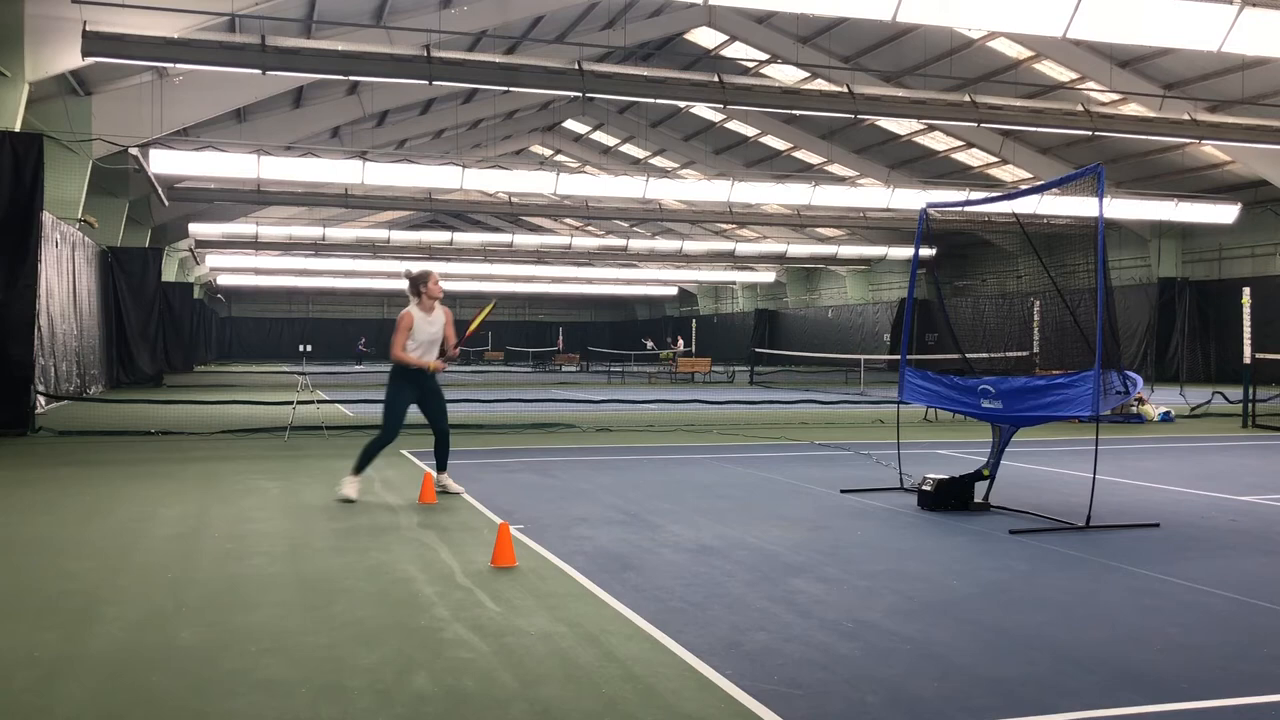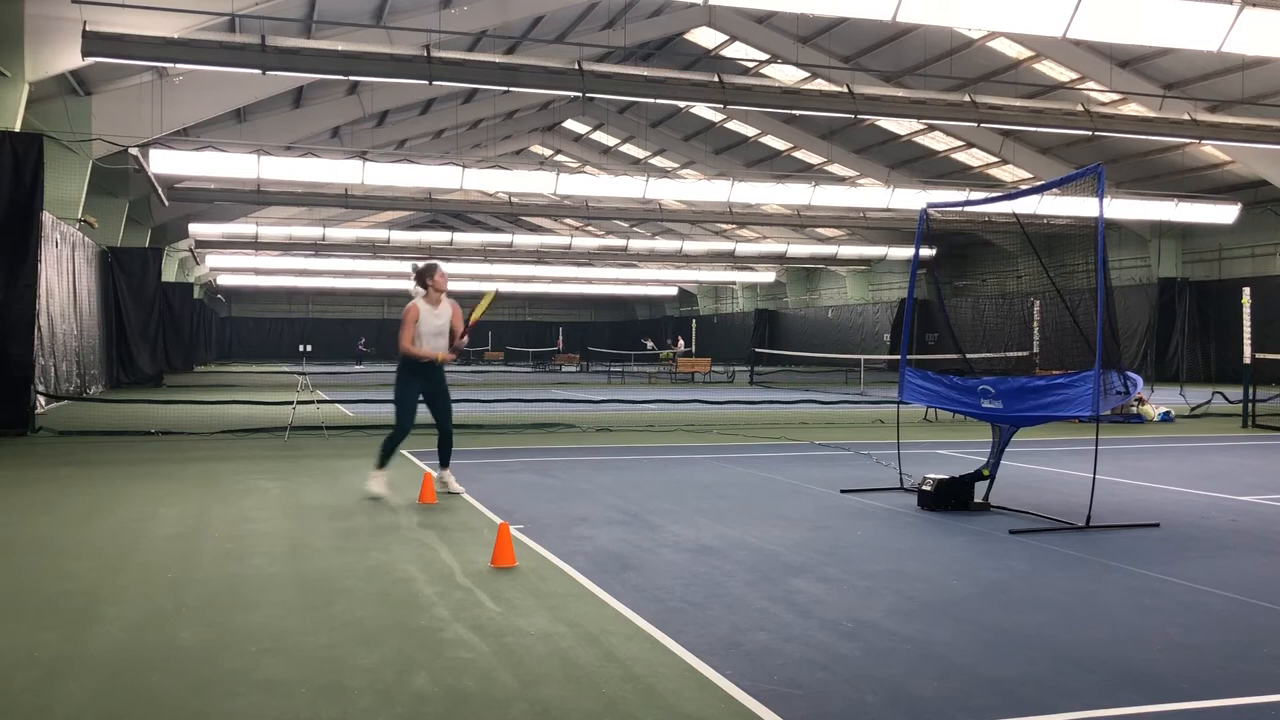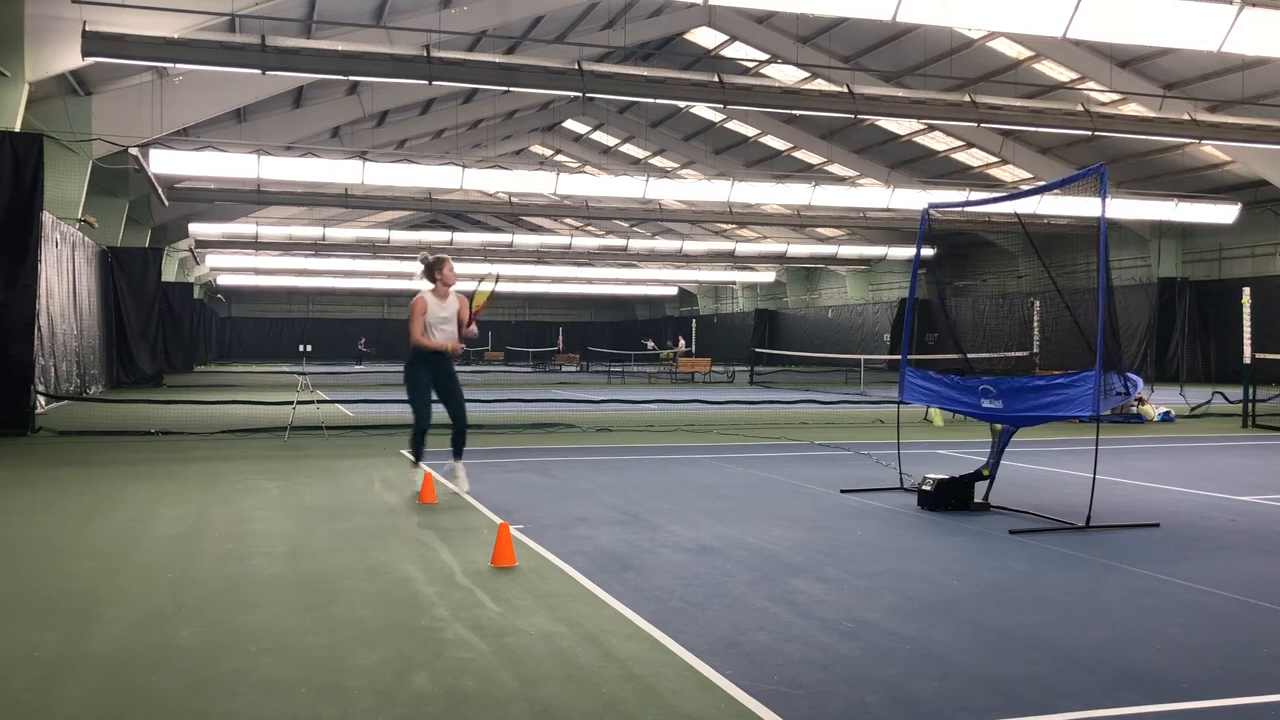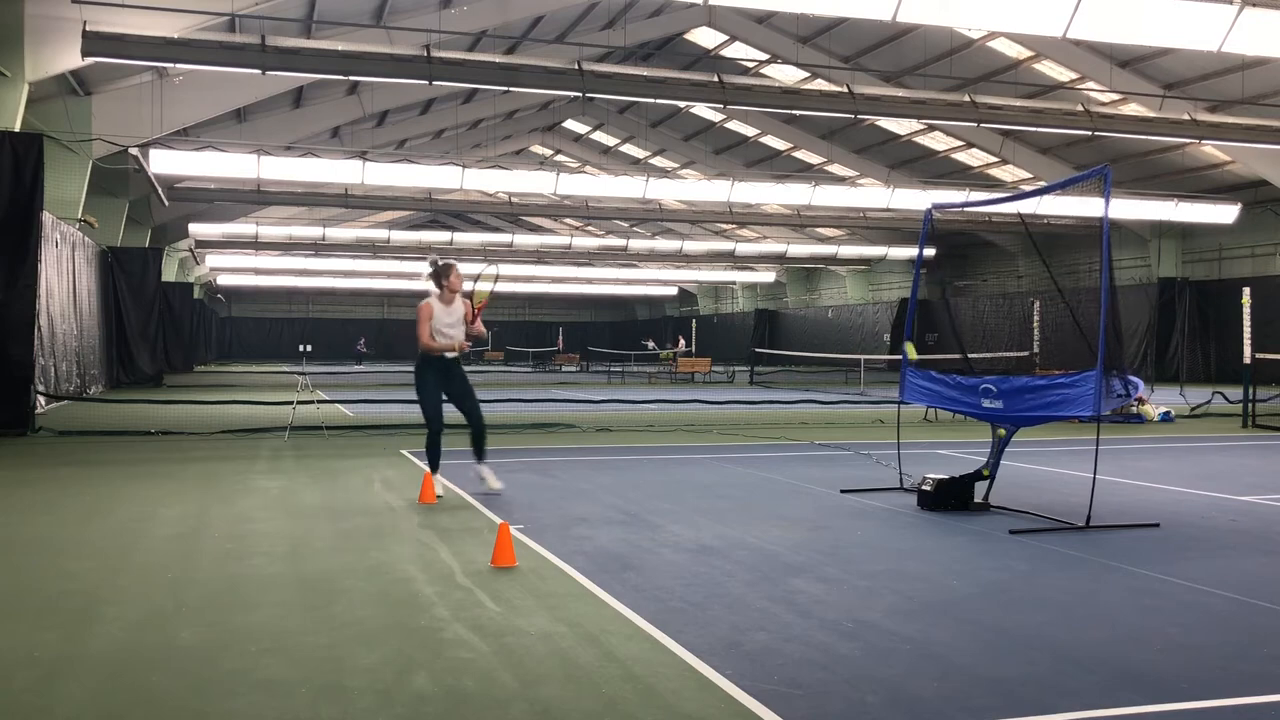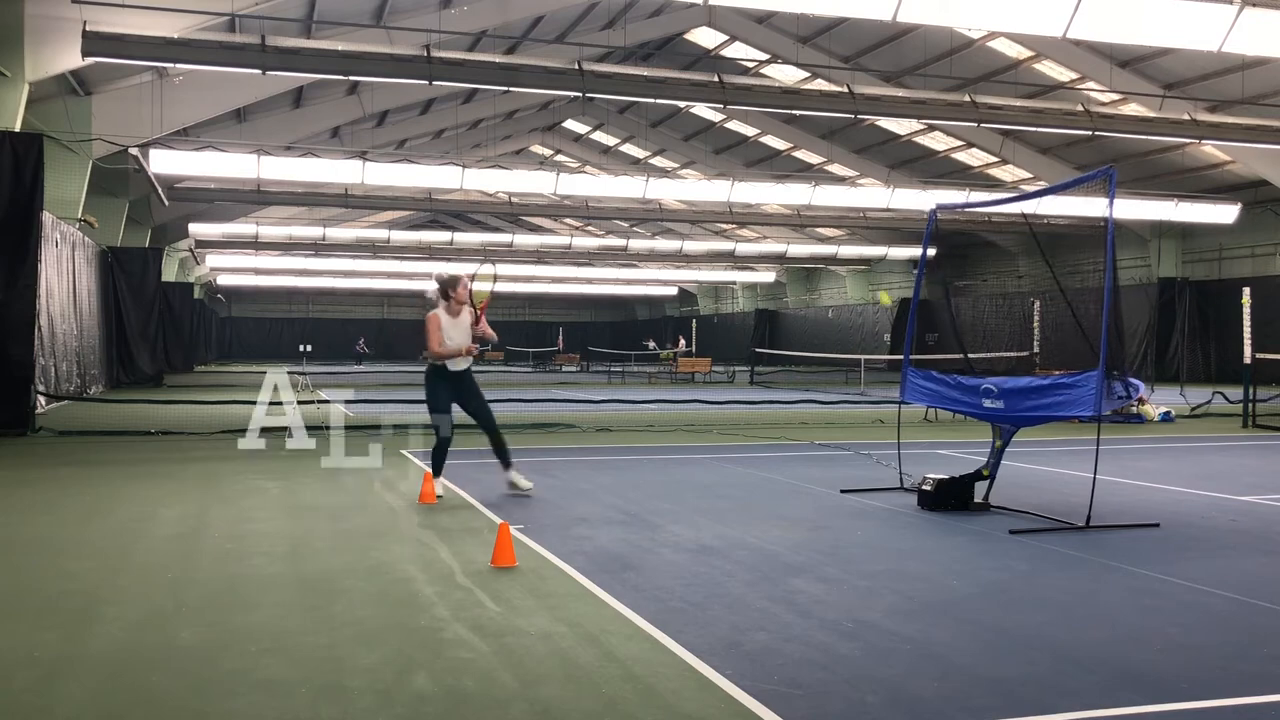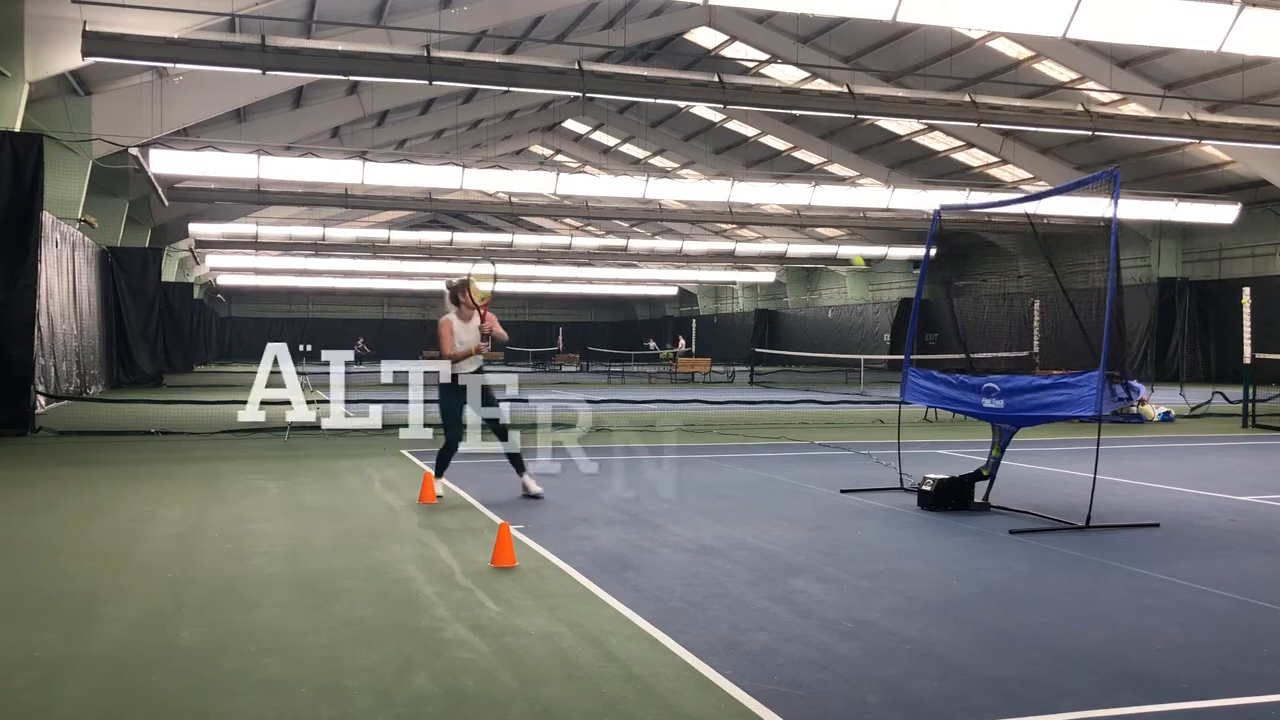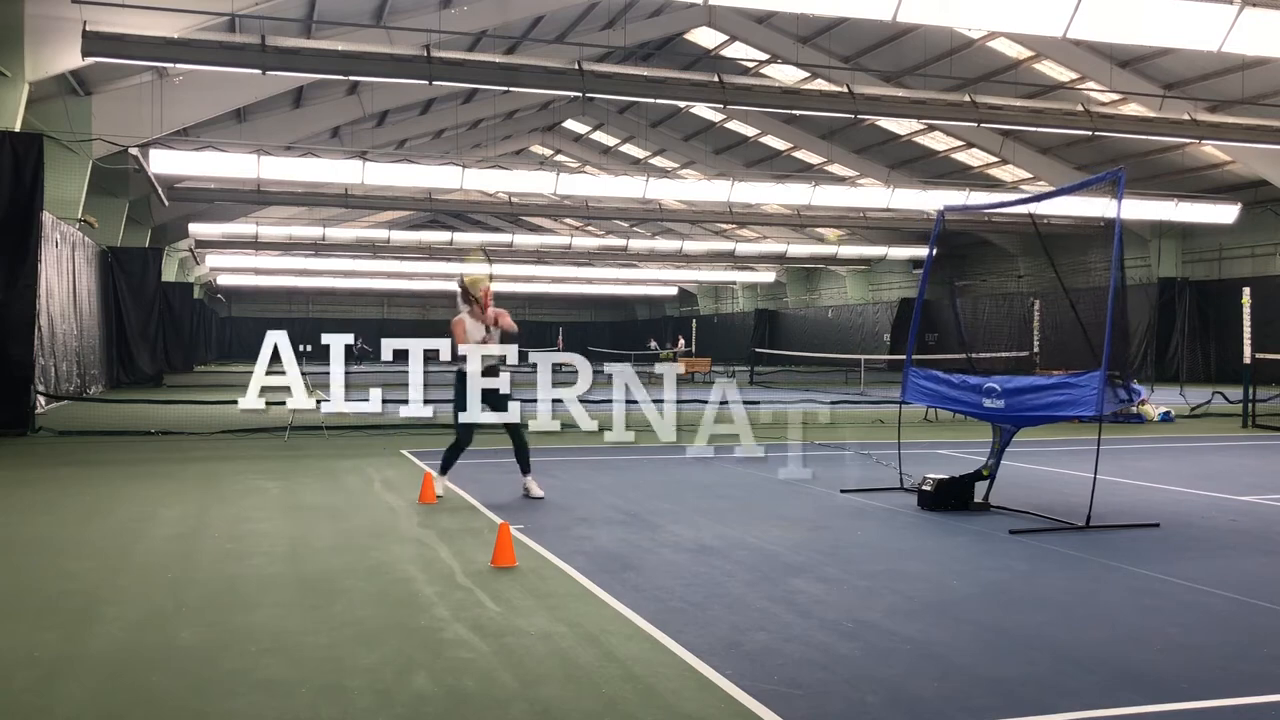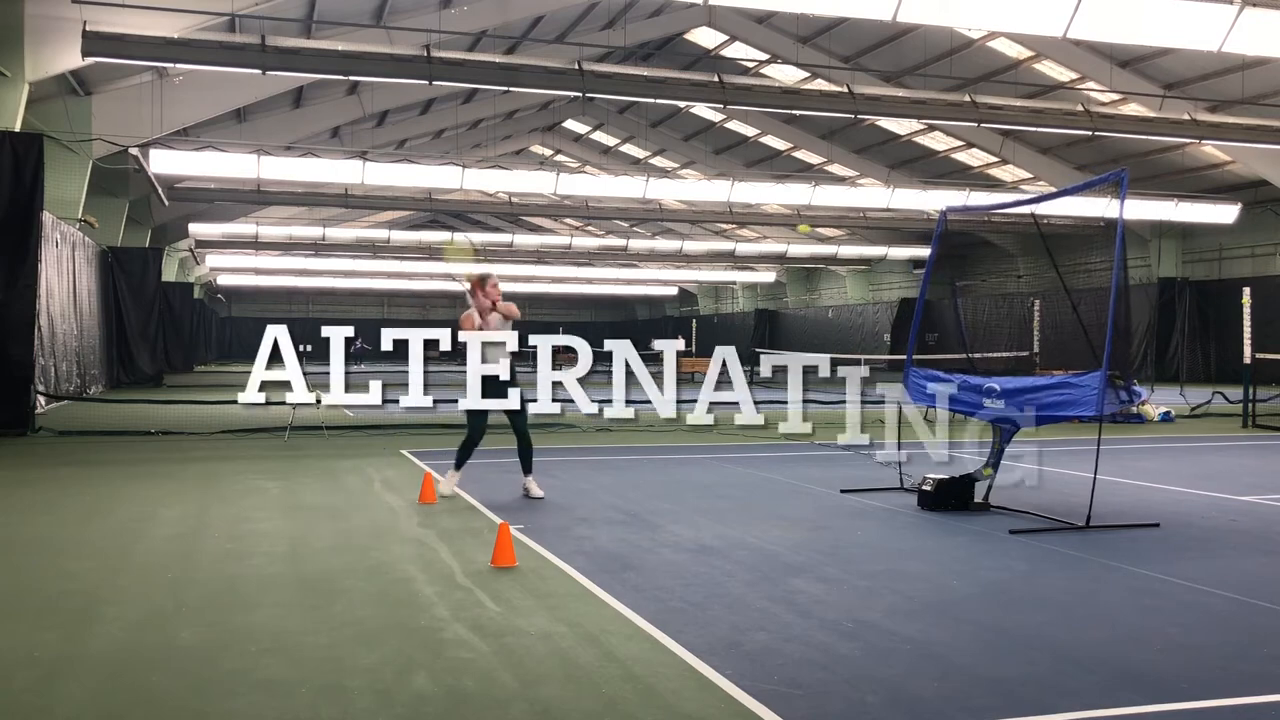
dt=0.1s
person 1, frame 1
left shoulder: (445, 314)
right shoulder: (408, 316)
left elbow: (450, 349)
right elbow: (397, 354)
left wrist: (451, 352)
right wrist: (427, 364)
left hip: (428, 379)
right hip: (404, 379)
left knee: (442, 431)
right knee: (388, 435)
left ankle: (442, 477)
right ankle: (352, 479)
person 1, frame 2
left shoulder: (452, 306)
right shoulder: (414, 308)
left elbow: (459, 340)
right elbow: (405, 347)
left wrist: (459, 342)
right wrist: (436, 355)
left hip: (435, 372)
right hip: (411, 372)
left knee: (446, 428)
right knee: (402, 429)
left ankle: (444, 474)
right ankle: (378, 473)
person 1, frame 3
left shoulder: (459, 299)
right shoulder: (420, 301)
left elbow: (471, 331)
right elbow: (416, 339)
left wrist: (470, 330)
right wrist: (447, 346)
left hip: (444, 364)
right hip: (420, 364)
left knee: (460, 421)
right knee: (422, 423)
left ankle: (456, 465)
right ankle: (417, 470)
person 1, frame 4
left shoulder: (463, 305)
right shoulder: (427, 306)
left elbow: (481, 332)
right elbow: (424, 343)
left wrist: (477, 329)
right wrist: (453, 345)
left hip: (453, 368)
right hip: (429, 369)
left knee: (477, 421)
right knee: (435, 427)
left ankle: (482, 468)
right ankle: (435, 477)
person 1, frame 5
left shoulder: (472, 314)
right shoulder: (434, 318)
left elbow: (492, 337)
right elbow: (434, 352)
left wrist: (484, 333)
right wrist: (462, 350)
left hip: (464, 378)
right hip: (438, 380)
left knee: (491, 427)
right knee: (444, 438)
left ankle: (512, 475)
right ankle: (436, 479)
person 1, frame 6
left shoulder: (485, 317)
right shoulder: (447, 322)
left elbow: (503, 337)
right elbow: (448, 355)
left wrist: (492, 331)
right wrist: (472, 350)
right hip: (452, 383)
left knee: (503, 431)
right knee: (453, 441)
left ankle: (524, 479)
right ankle: (437, 480)
person 1, frame 7
left shoulder: (499, 314)
right shoulder: (460, 322)
left elbow: (512, 329)
left wrist: (494, 318)
right wrist: (481, 343)
left hip: (493, 378)
right hip: (467, 381)
left knee: (516, 431)
right knee: (463, 439)
left ankle: (527, 480)
right ankle: (441, 479)
person 1, frame 8
left shoulder: (507, 308)
right shoulder: (468, 317)
left elbow: (515, 315)
left wrist: (492, 305)
right wrist: (481, 330)
right hip: (481, 377)
left knee: (522, 431)
right knee: (475, 434)
left ankle: (528, 481)
right ankle: (453, 474)
